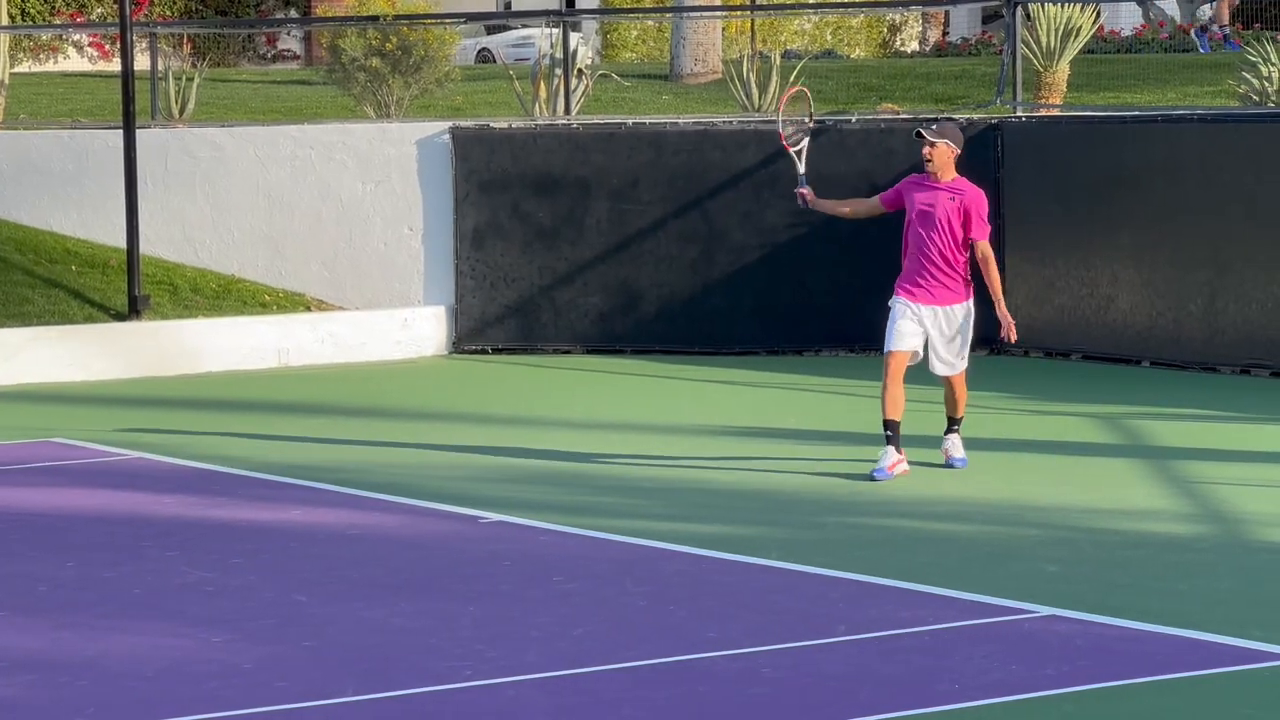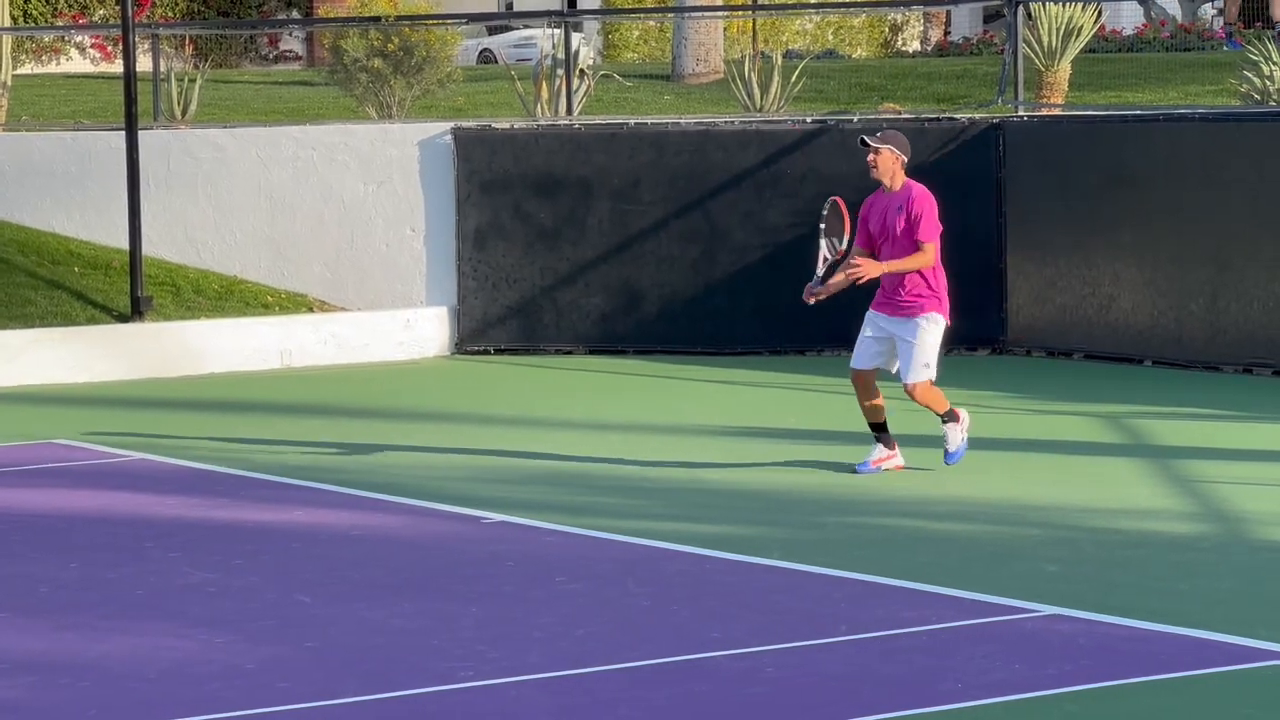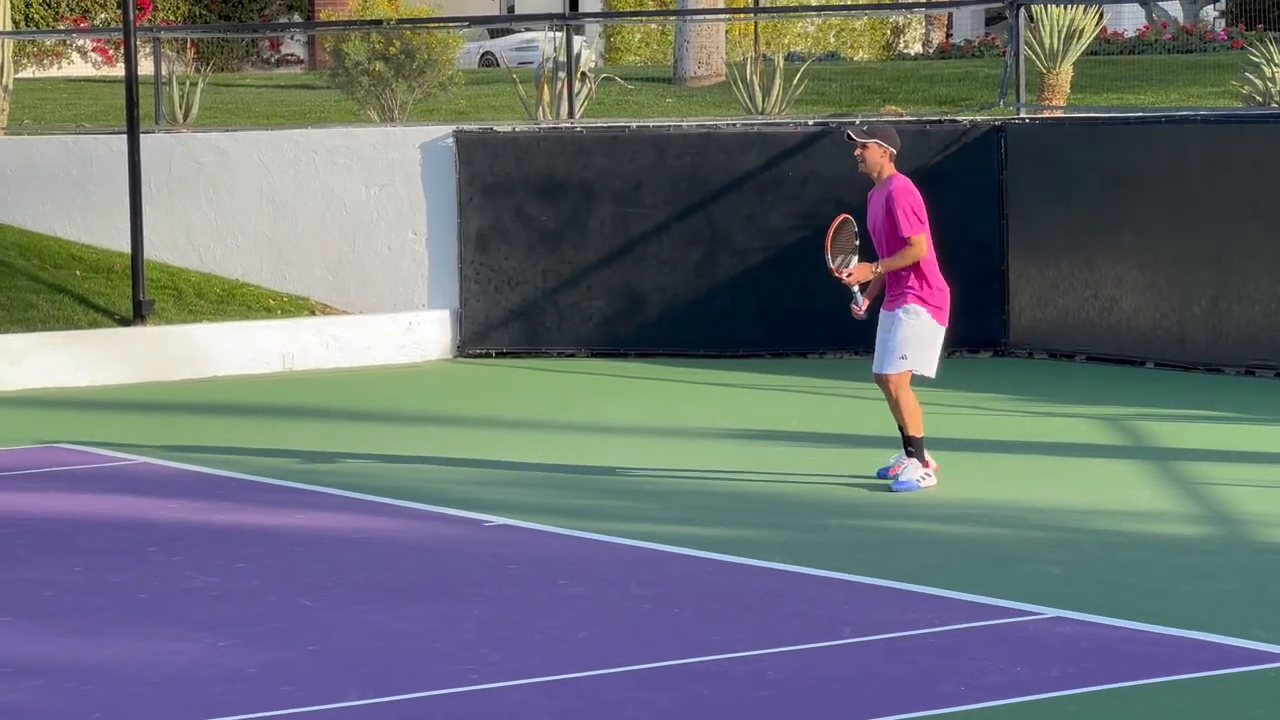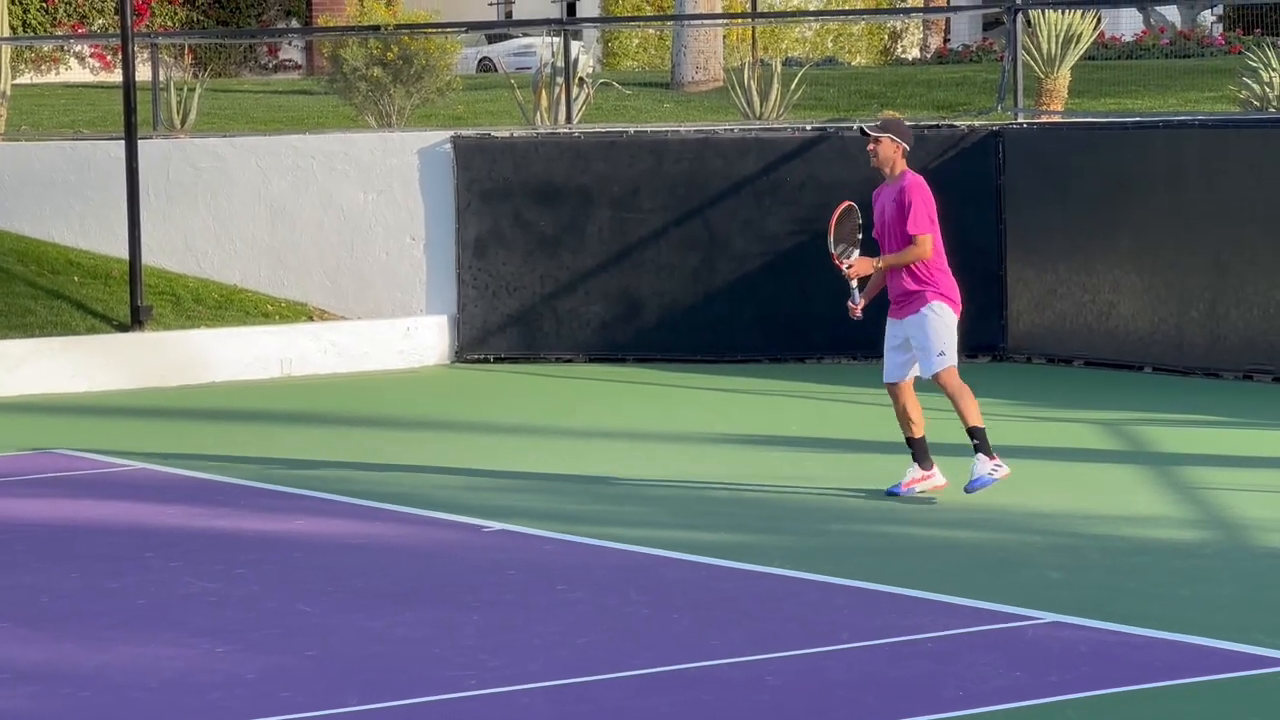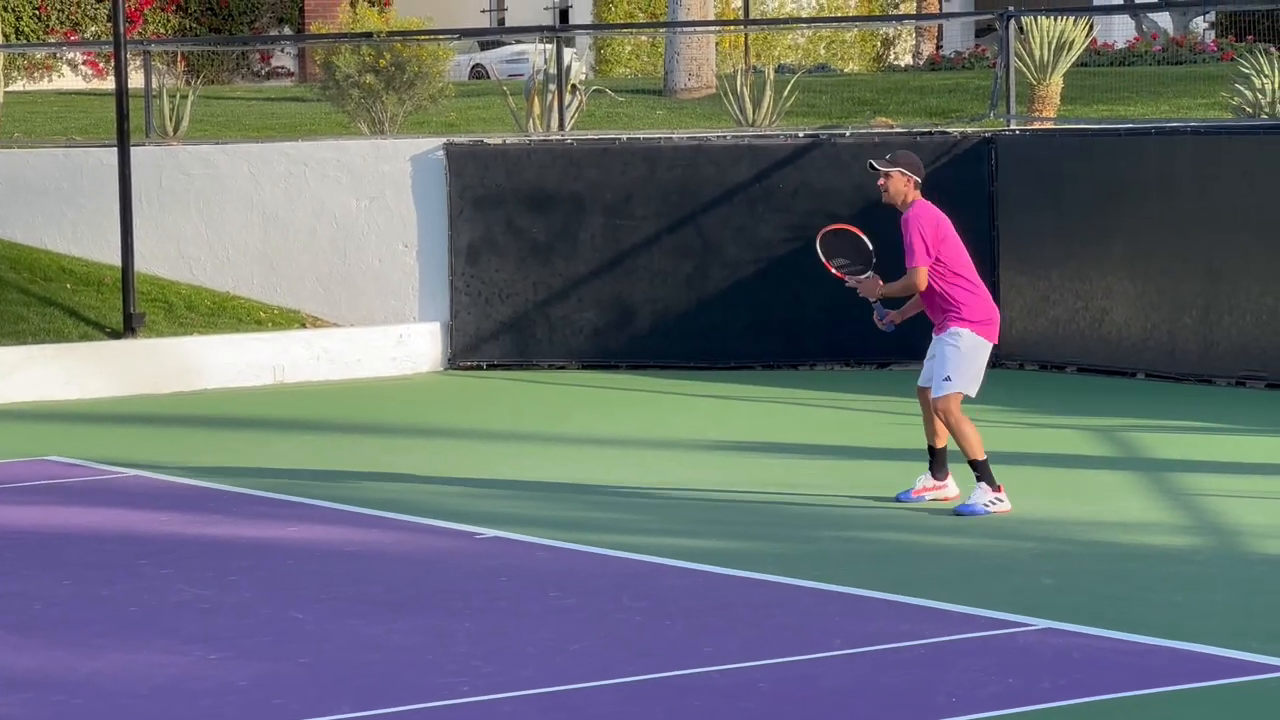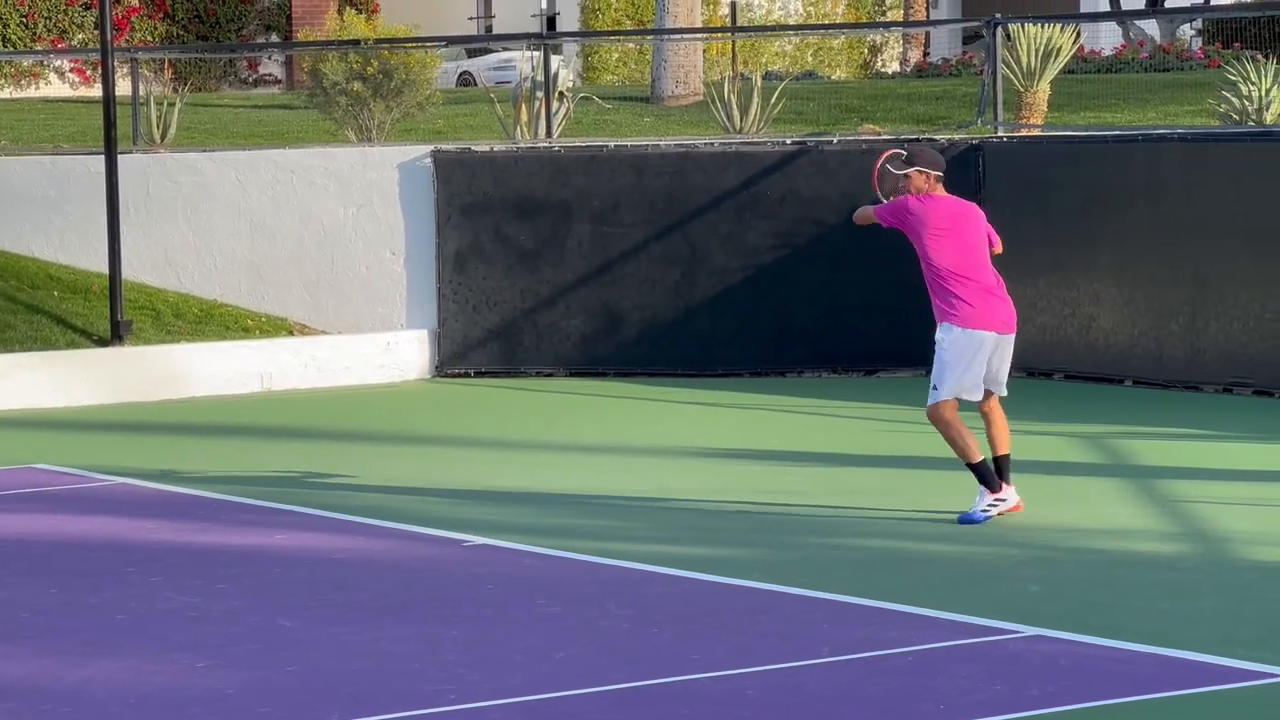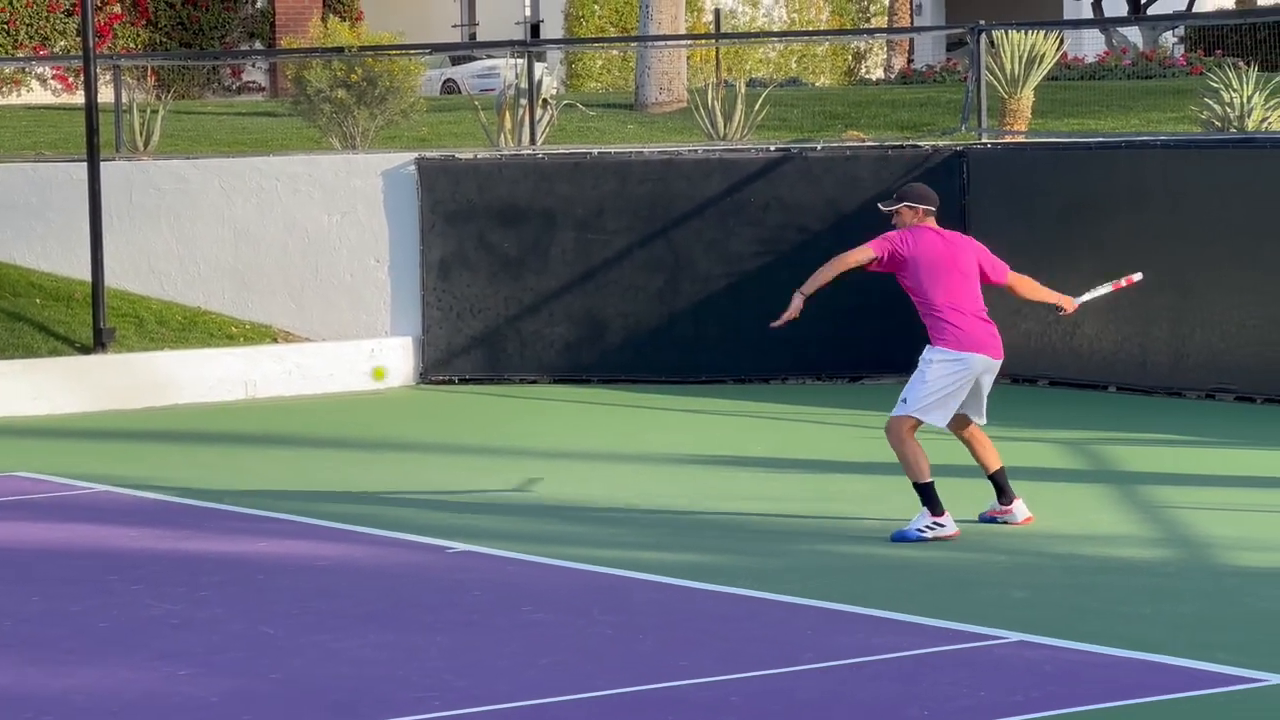
dt=0.4s
person 1, frame 1
left shoulder: (971, 195)
right shoulder: (912, 185)
left elbow: (985, 253)
right elbow: (868, 207)
left wrist: (1000, 304)
right wrist: (819, 203)
left hip: (952, 302)
right hip: (909, 297)
left knee: (953, 375)
right knee: (893, 367)
left ankle: (952, 437)
right ankle: (892, 453)
person 1, frame 2
left shoulder: (919, 198)
right shoulder: (870, 204)
left elbow: (929, 256)
right elbow: (858, 260)
left wrist: (881, 267)
right wrist: (826, 287)
left hip: (924, 308)
right hip: (884, 307)
left knee: (916, 386)
right knee: (860, 375)
left ankle: (953, 420)
right ankle: (886, 449)
person 1, frame 3
left shoulder: (900, 191)
right shoulder: (876, 195)
left elbow: (920, 249)
left wrist: (873, 269)
right wrist: (868, 295)
left hip: (919, 300)
right hip: (895, 300)
left knee: (897, 380)
right knee: (884, 378)
left ankle: (921, 465)
right ankle: (912, 451)
person 1, frame 4
left shoulder: (912, 187)
right shoulder: (880, 194)
left elbow: (923, 250)
left wrist: (873, 265)
right wrist: (864, 296)
left hip: (933, 299)
right hip: (902, 306)
left knee: (946, 377)
right knee: (897, 387)
left ankle: (987, 458)
right ankle: (924, 469)
person 1, frame 5
left shoulder: (916, 218)
right shoulder: (919, 216)
left elbow: (918, 283)
left wrist: (879, 289)
right wrist: (898, 313)
left hip: (969, 321)
right hip: (957, 321)
left knee: (946, 404)
right knee: (927, 394)
left ankle: (991, 491)
right ankle: (938, 479)
person 1, frame 6
left shoulder: (911, 208)
right shoulder: (972, 210)
left elbow: (861, 217)
left wrist: (883, 209)
left hip: (964, 325)
right hip: (1004, 318)
left knee: (941, 411)
right knee: (988, 401)
left ankle: (993, 492)
right ankle: (1005, 487)
person 1, frame 7
left shoulder: (901, 239)
right shoulder: (969, 244)
left elbow: (848, 259)
right elbow: (1018, 283)
left wrist: (801, 295)
right wrist: (1061, 299)
left hip: (954, 351)
right hip: (989, 350)
left knee: (899, 428)
right knee: (964, 425)
left ankle: (936, 516)
right ankle: (1009, 503)
